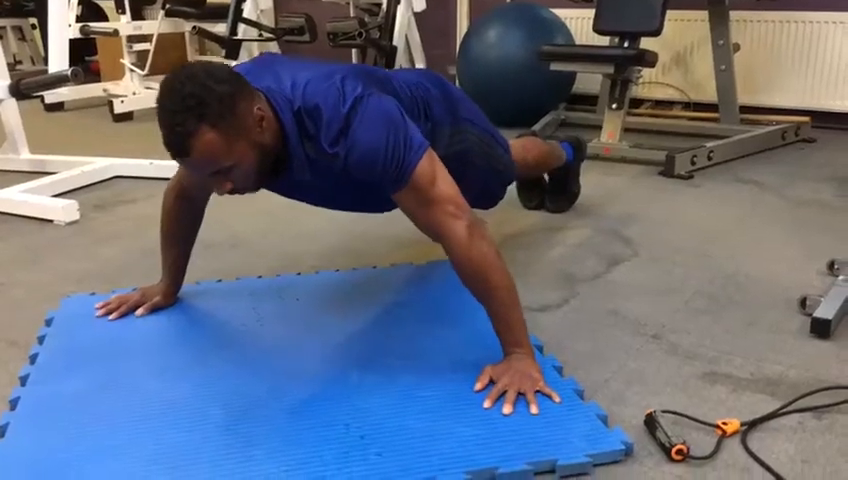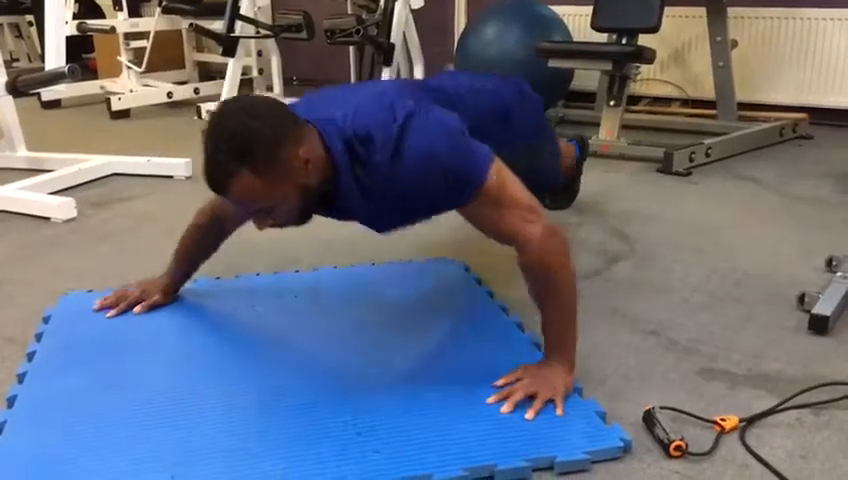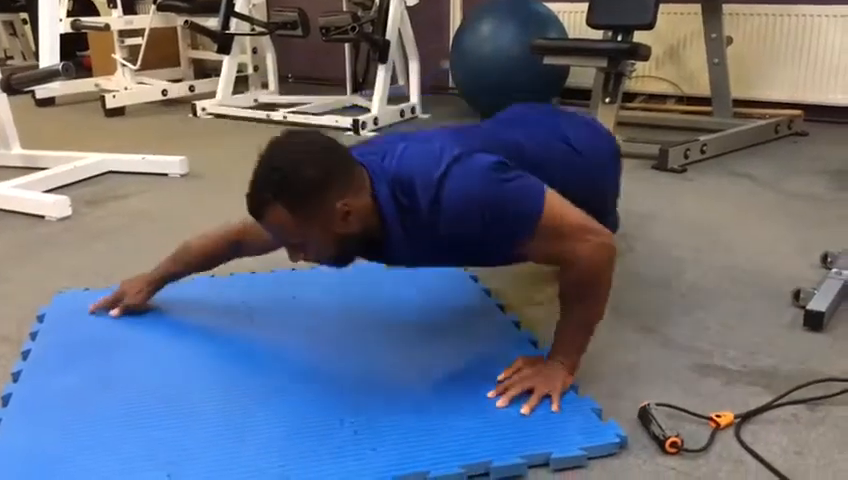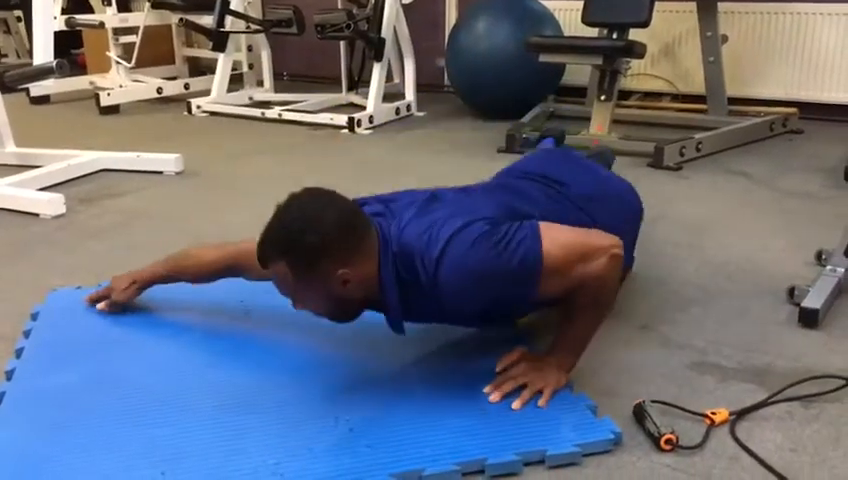
dt=0.3s
person 1, frame 1
left shoulder: (351, 125)
right shoulder: (217, 120)
left elbow: (459, 231)
right elbow: (183, 193)
left wrist: (519, 355)
right wrist: (168, 285)
left hip: (435, 121)
left knee: (499, 170)
left ankle: (562, 155)
right ankle: (537, 168)
person 1, frame 2
left shoulder: (411, 150)
right shoulder: (277, 157)
left elbow: (537, 233)
right elbow: (217, 214)
left wrist: (559, 363)
right wrist: (169, 282)
left hip: (502, 116)
right hip: (447, 105)
left knee: (549, 174)
left ankle: (571, 154)
person 1, frame 3
left shoulder: (455, 194)
right shoulder: (328, 187)
left elbow: (594, 247)
right elbow: (237, 237)
left wrist: (561, 363)
right wrist: (153, 280)
left hip: (579, 153)
right hip: (516, 136)
person 1, frame 4
left shoulder: (455, 271)
right shoulder: (355, 233)
left elbow: (605, 252)
right elbow: (234, 254)
left wrist: (558, 360)
right wrist: (144, 276)
left hip: (597, 212)
right hip: (526, 186)
left ankle: (571, 161)
right ankle: (547, 150)
